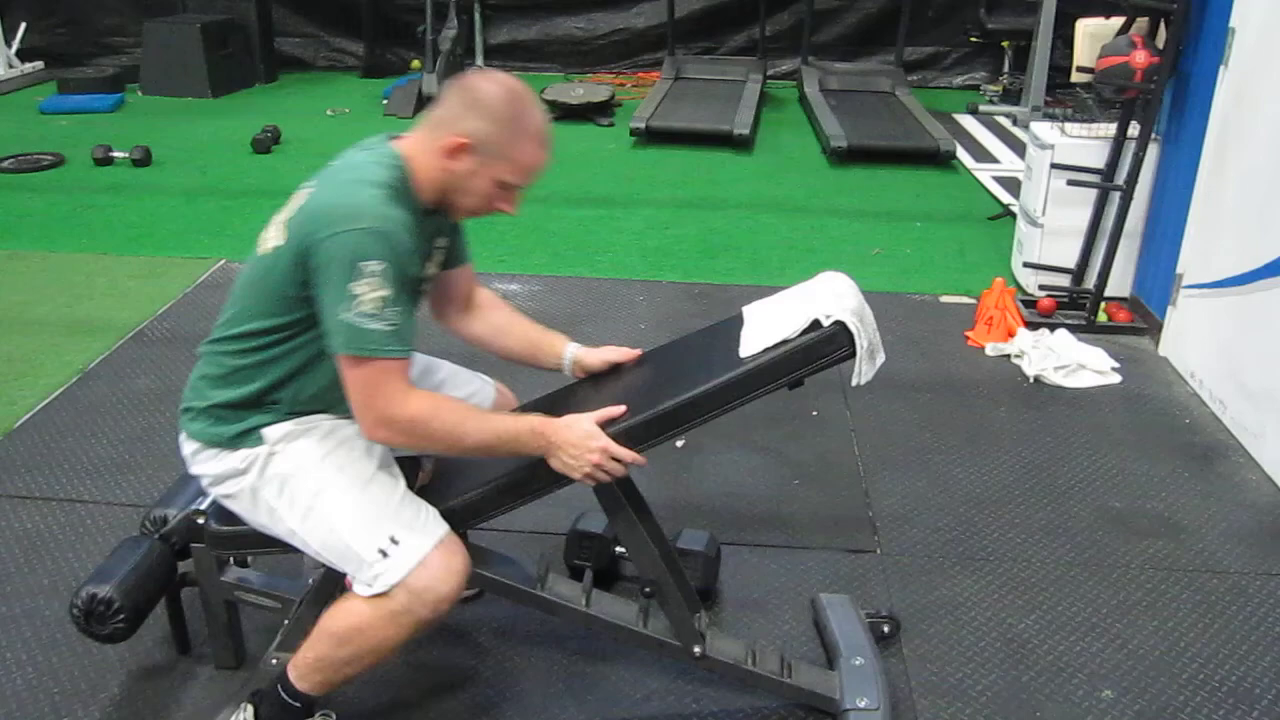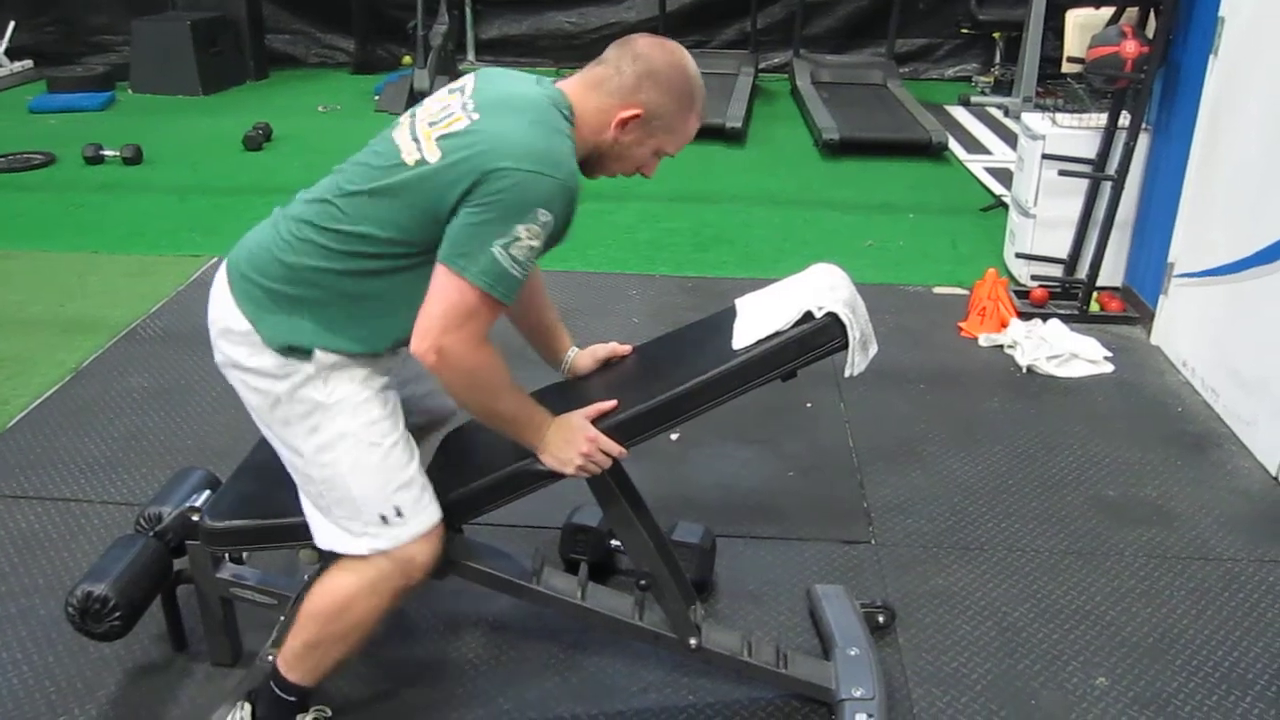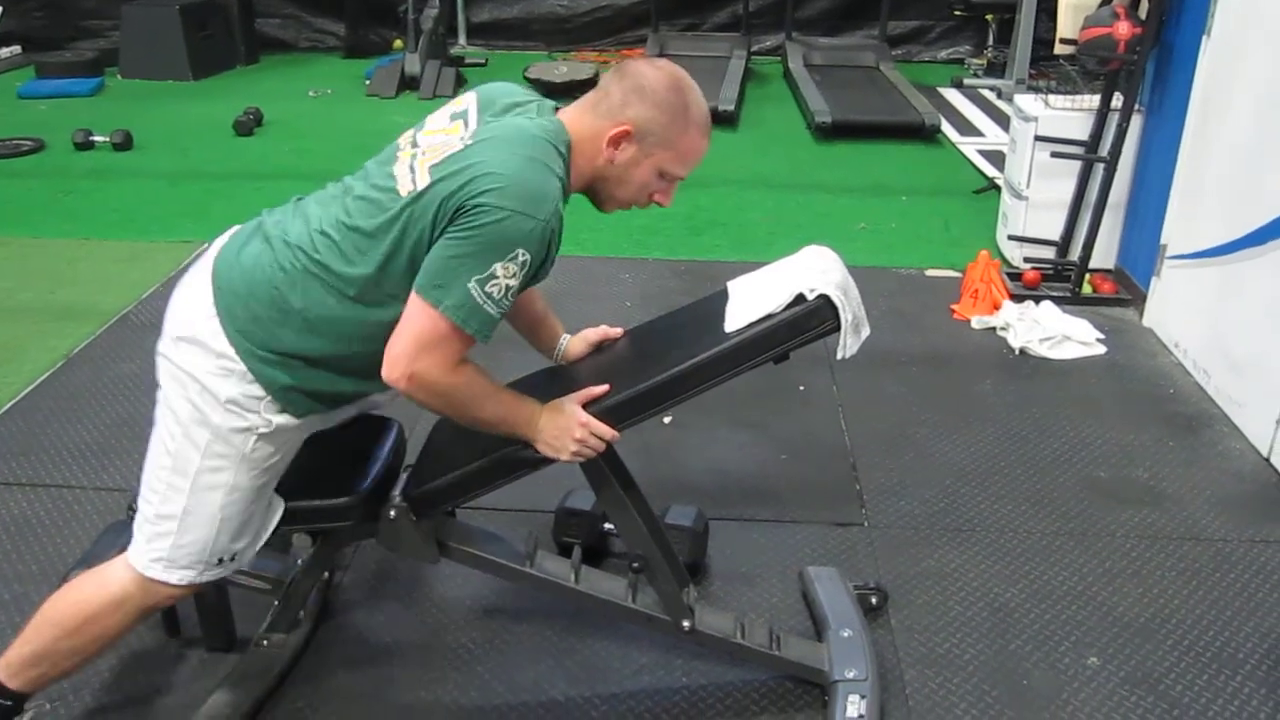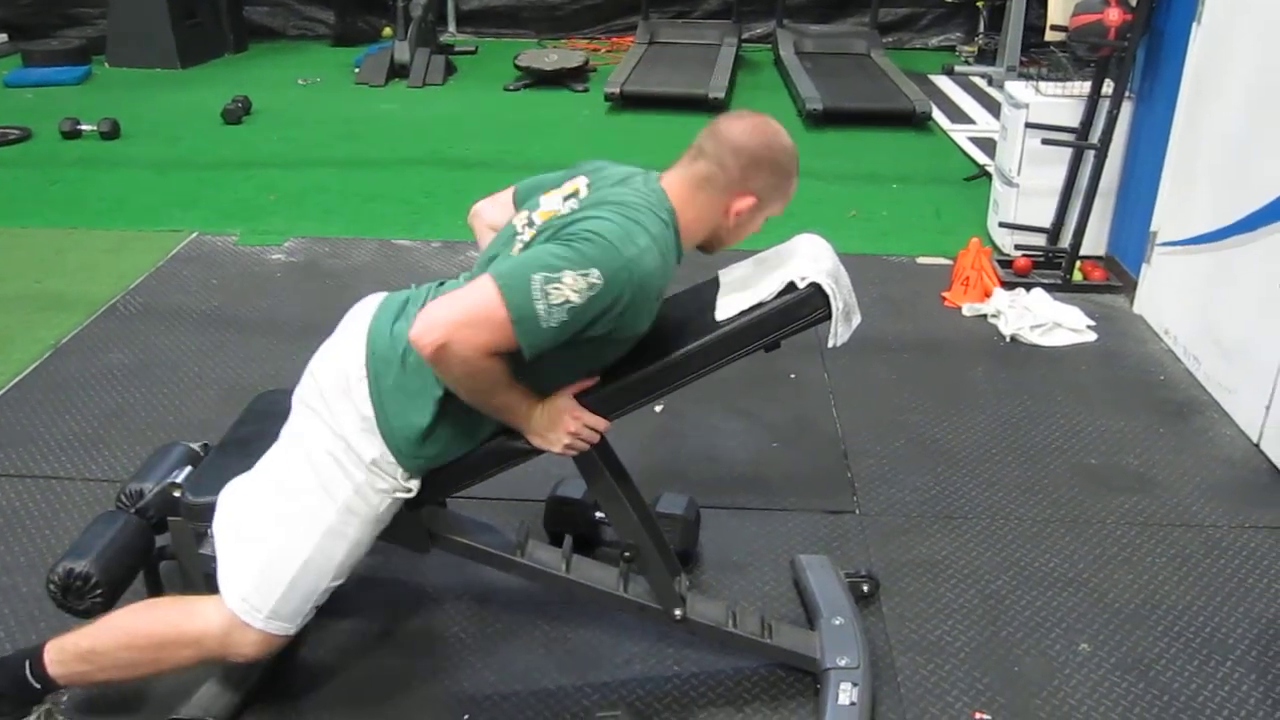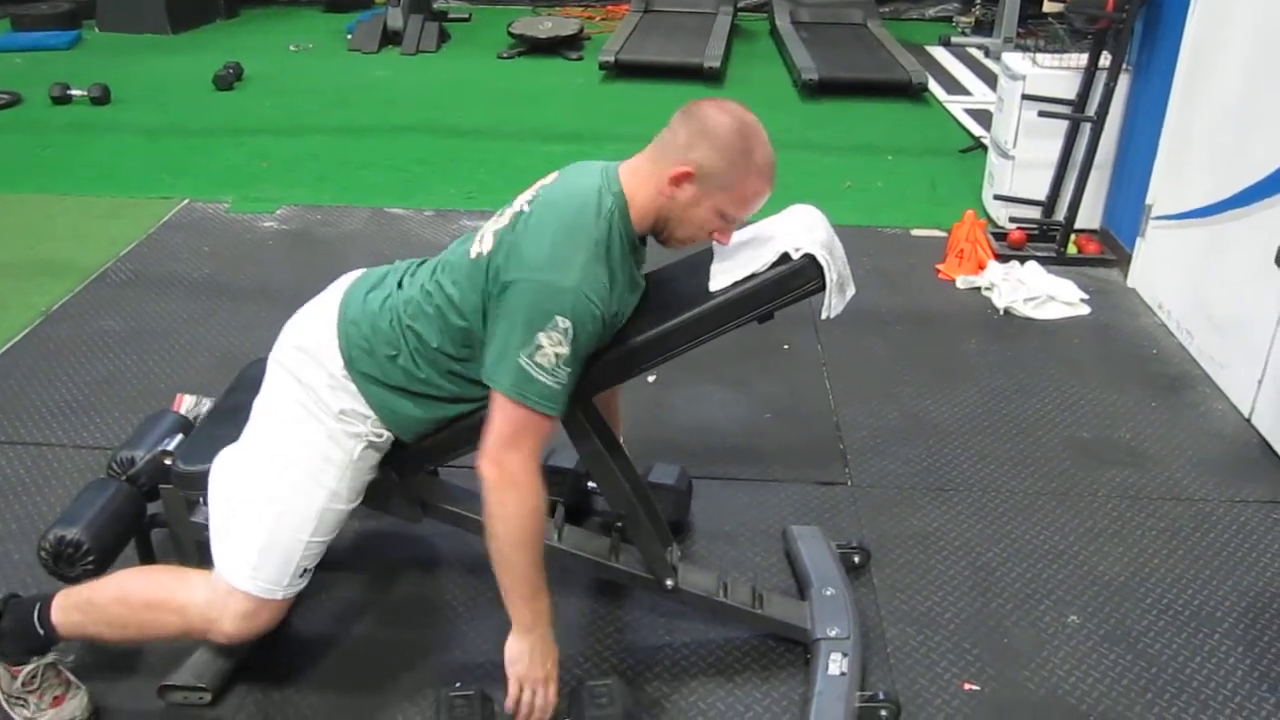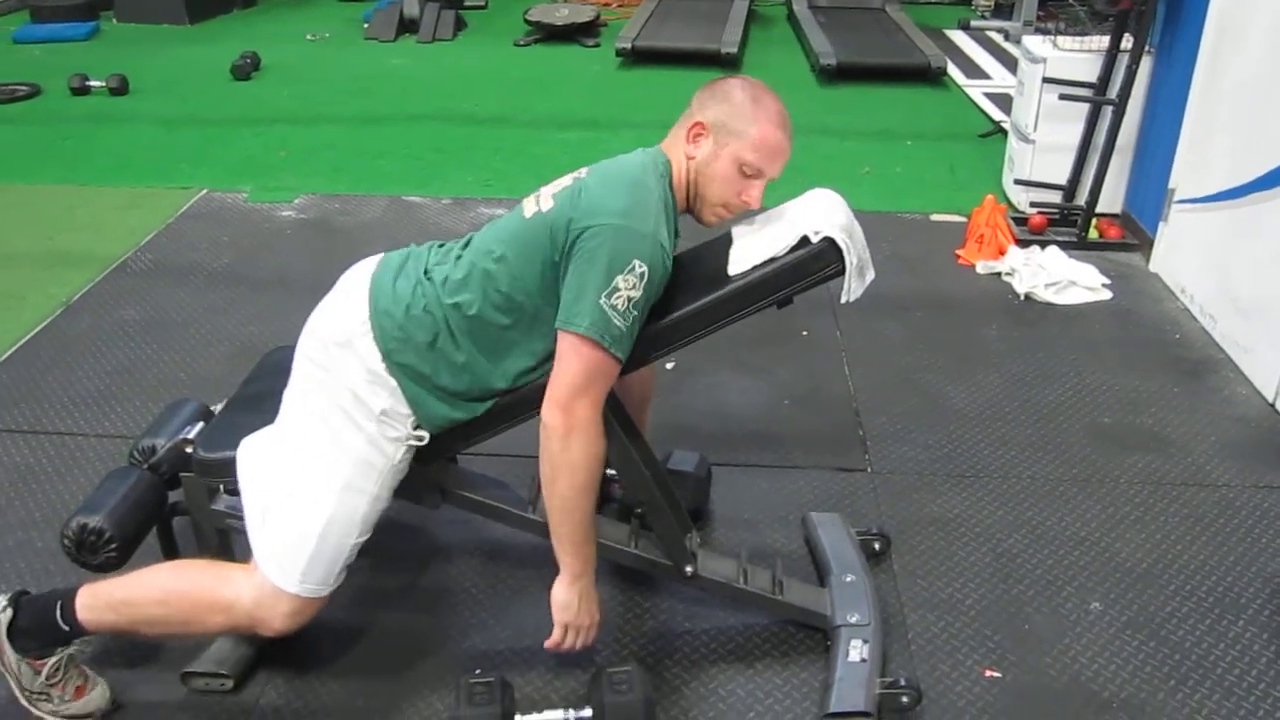
dt=0.7s
person 1, frame 1
left shoulder: (418, 176)
right shoulder: (363, 224)
left elbow: (460, 302)
right elbow: (385, 414)
left wrist: (570, 355)
right wrist: (546, 438)
right hip: (254, 434)
left knee: (492, 406)
right knee: (431, 580)
left ankle: (377, 557)
person 1, frame 2
left shoulder: (510, 90)
right shoulder: (537, 171)
right elbow: (444, 345)
left wrist: (567, 356)
right wrist: (545, 436)
left hip: (289, 282)
right hip: (284, 332)
left knee: (432, 405)
right knee: (405, 549)
left ankle: (339, 502)
person 1, frame 3
left shoulder: (511, 104)
right shoulder: (522, 201)
right elbow: (413, 366)
left wrist: (558, 344)
right wrist: (537, 424)
left hip: (255, 269)
right hip: (249, 358)
right knee: (165, 575)
person 1, frame 4
left shoulder: (618, 180)
right shoulder: (632, 258)
left elbow: (487, 213)
right elbow: (445, 337)
right wrist: (532, 416)
left hip: (382, 335)
right hip: (380, 415)
right knee: (248, 628)
person 1, frame 5
left shoulder: (602, 180)
right shoulder: (563, 279)
left elbow: (596, 343)
right elbow: (508, 468)
right wrist: (532, 634)
left hip: (371, 314)
right hip: (347, 381)
right knee: (239, 610)
person 1, frame 6
left shoulder: (637, 184)
right shoulder: (632, 230)
left elbow: (628, 344)
right elbow: (567, 416)
right wrist: (576, 577)
left hip: (388, 296)
right hip: (377, 373)
right knee: (278, 603)
